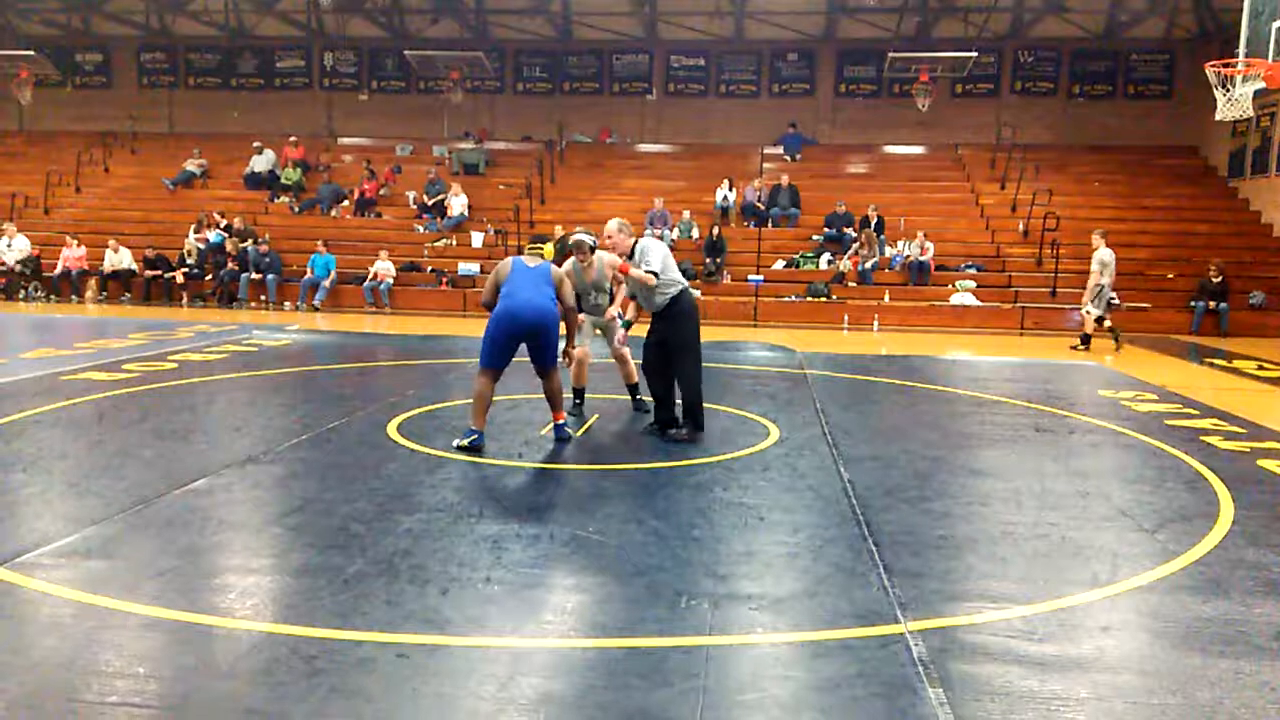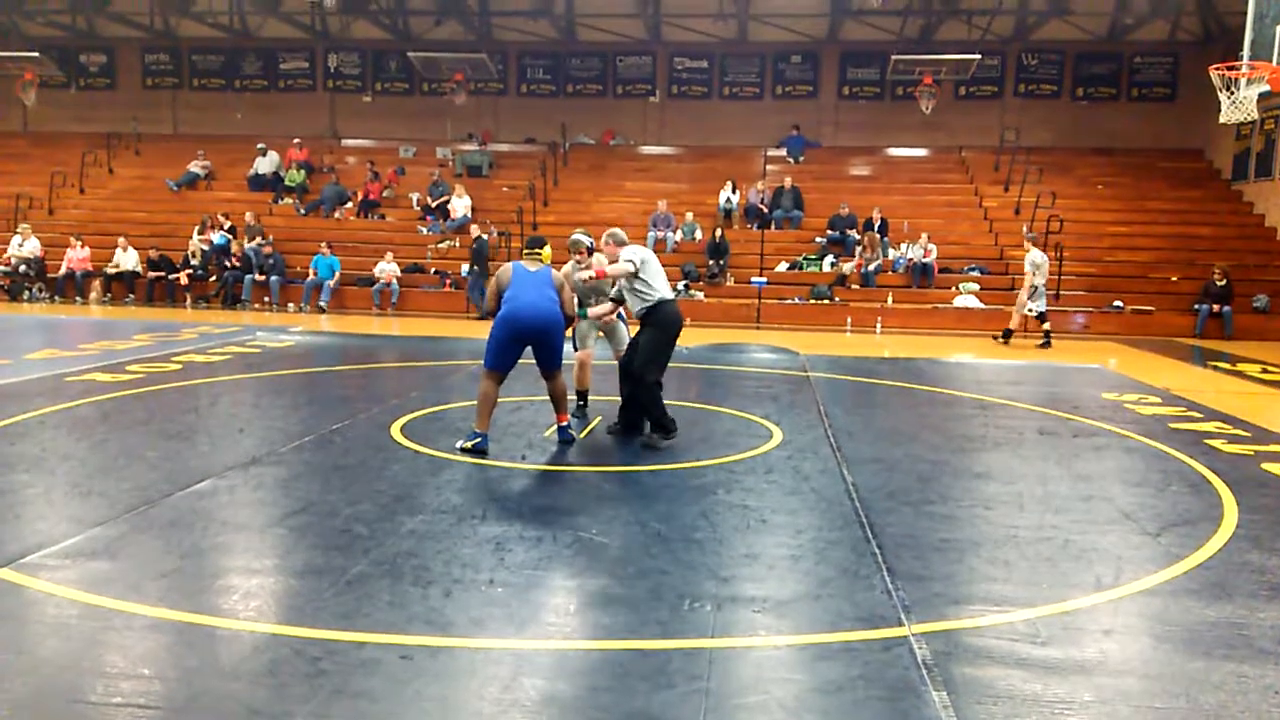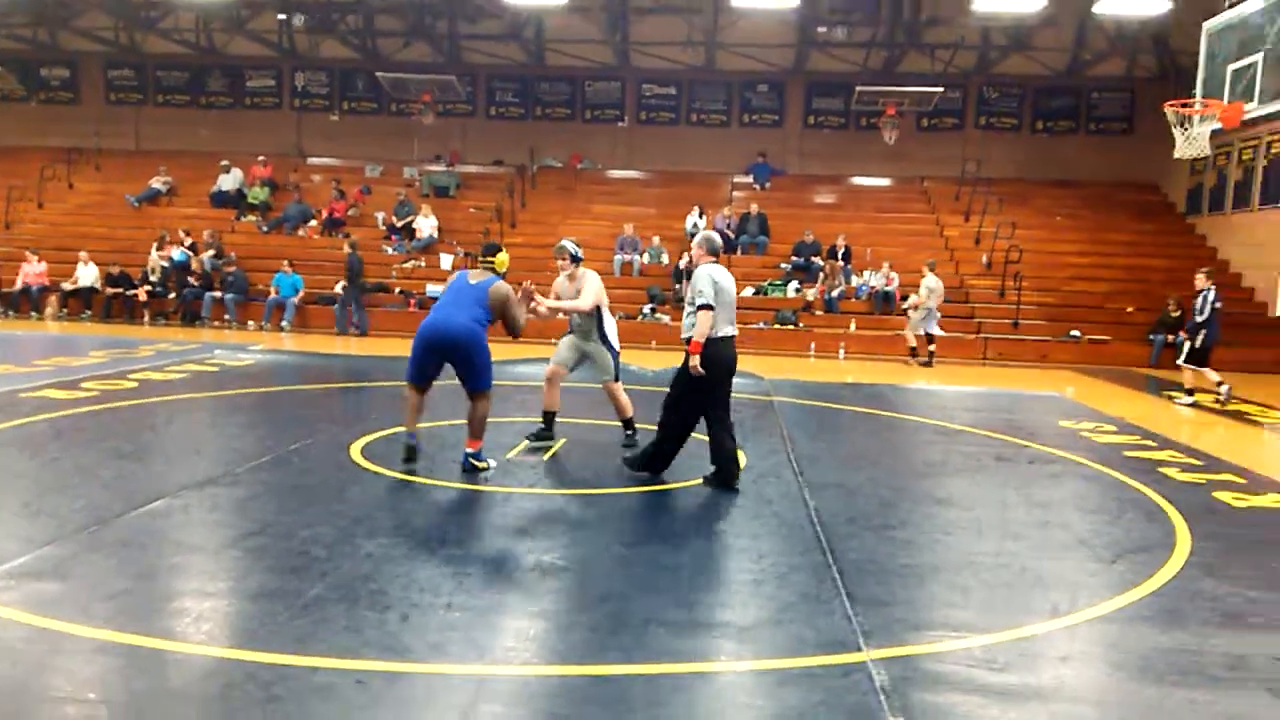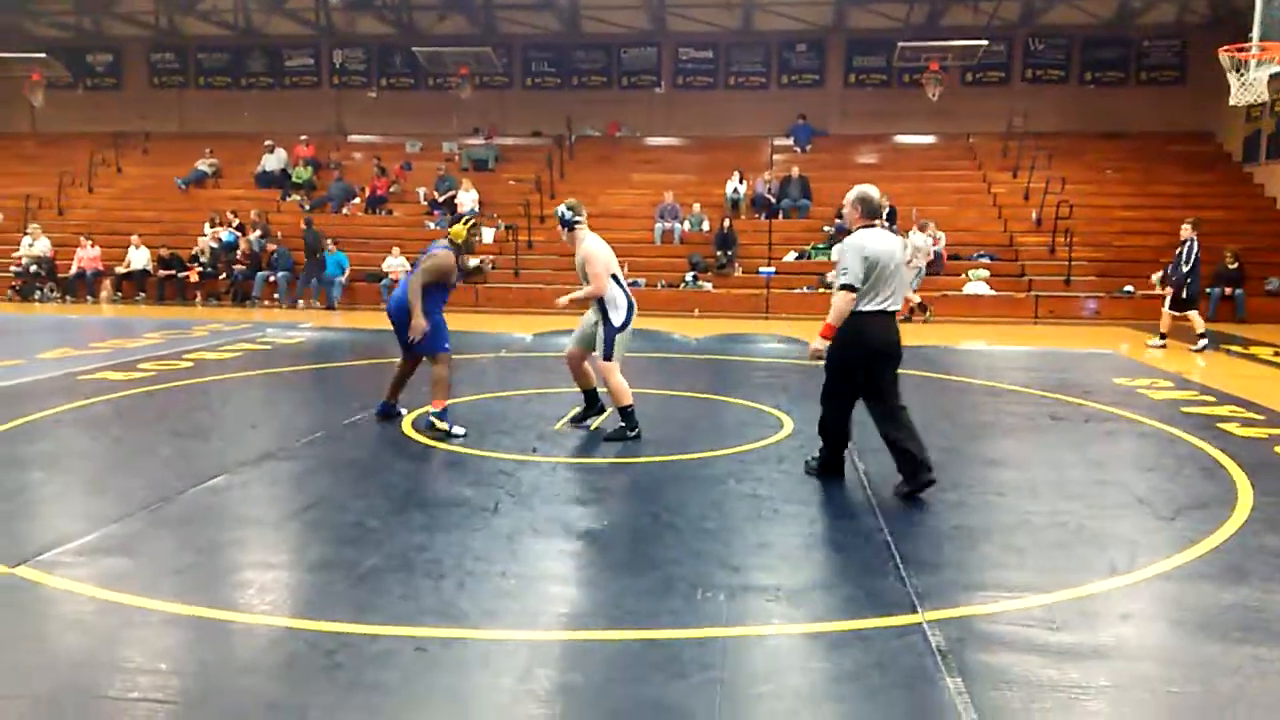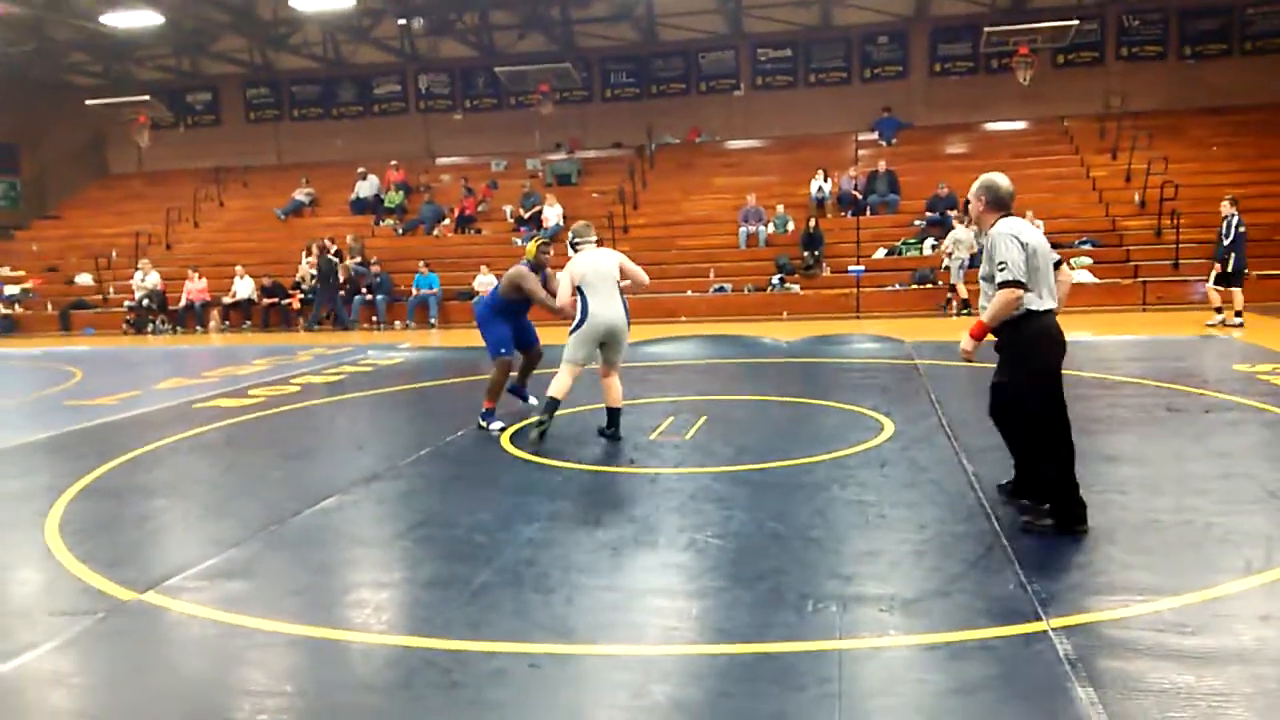
dt=1s
person 1, frame 1
left shoulder: (649, 247)
right shoulder: (625, 264)
left elbow: (650, 280)
right elbow: (636, 300)
left wrist: (624, 269)
right wrist: (625, 325)
left hip: (680, 310)
right hip: (660, 316)
left knee: (685, 369)
right knee: (653, 367)
left ankle: (692, 425)
right ankle: (665, 421)
person 1, frame 2
left shoulder: (633, 252)
right shoulder: (622, 276)
left elbow: (627, 267)
right elbow: (610, 306)
left wrist: (596, 273)
right wrist: (580, 314)
left hip: (663, 318)
right hip: (652, 320)
left knee: (644, 372)
right knee: (628, 366)
left ankle: (663, 428)
right ankle: (630, 422)
person 1, frame 3
left shoulder: (705, 273)
right shoulder: (725, 275)
left elbow: (705, 313)
left wrist: (695, 350)
right wrist: (687, 273)
left hip: (706, 352)
right hip: (726, 351)
left knee: (677, 410)
right knee: (718, 415)
left ankle: (652, 461)
right ankle: (727, 473)
person 1, frame 4
left shoulder: (855, 243)
right shoulder: (894, 241)
left elbow: (848, 294)
left wrist: (825, 334)
left hip: (858, 329)
right hip: (888, 328)
left knee: (837, 399)
right knee: (887, 403)
left ankle: (830, 464)
right ankle: (916, 470)
person 1, frame 5
left shoulder: (1002, 234)
right shoulder: (1024, 228)
left elbow: (1011, 293)
right elbow: (1062, 275)
left wrist: (975, 333)
left hip: (1027, 340)
right hip: (1040, 332)
left knee: (1042, 426)
right knee: (1004, 410)
left ankle: (1067, 512)
right ankle: (1030, 484)
person 2, frame 1
left shoulder: (506, 264)
right shoulder: (555, 271)
left elbow: (486, 300)
right elbow: (570, 306)
right wrist: (569, 344)
left hip: (508, 316)
right hip: (544, 318)
left knee: (487, 375)
right knee: (548, 373)
left ankle: (475, 434)
right ankle: (560, 426)
person 2, frame 2
left shoulder: (506, 270)
right shoulder: (555, 276)
left elbow: (489, 308)
right elbow: (569, 314)
right wrist: (557, 331)
left hip: (512, 320)
right hip: (549, 321)
left knee: (491, 378)
right knee: (553, 375)
left ankle: (479, 437)
right ankle: (564, 428)
person 2, frame 3
left shoulder: (456, 277)
right shoulder: (504, 289)
right elbow: (516, 331)
right wrist: (523, 304)
left hip: (430, 331)
right hip: (469, 337)
left knee: (416, 387)
right knee: (480, 396)
left ankle: (410, 437)
right ankle: (473, 455)
person 2, frame 4
left shoulder: (451, 251)
right shoulder: (445, 258)
left elbow: (464, 272)
right elbow: (415, 281)
left wrist: (481, 265)
right wrist: (417, 316)
left hip: (399, 304)
right hip: (418, 310)
left knee: (412, 358)
right knee: (442, 359)
left ankle: (388, 406)
right ankle: (438, 415)
person 2, frame 5
left shoulder: (544, 272)
right shoulder: (523, 273)
left elbow: (557, 293)
right elbow: (543, 301)
right wrist: (567, 313)
left hip: (514, 316)
right hip: (492, 317)
left knee: (535, 352)
right knee: (504, 363)
left ankle: (519, 386)
right ankle: (487, 414)
person 3, frame 1
left shoulder: (609, 261)
right shoulder: (567, 269)
left elbow: (622, 283)
left wrist: (615, 307)
left hip: (609, 313)
right hip: (584, 315)
left knee: (623, 354)
right knee: (580, 356)
left ankle: (636, 397)
right ankle: (578, 401)
person 3, frame 2
left shoulder: (608, 265)
right shoulder: (567, 272)
left hip: (612, 315)
right hip: (585, 318)
left knee: (625, 357)
right knee: (582, 358)
right ankle: (581, 403)
person 3, frame 3
left shoulder: (591, 278)
right shoulder: (559, 282)
left elbow: (584, 305)
right elbow: (545, 312)
left wrist: (551, 304)
right wrist: (538, 307)
left hip: (602, 339)
right hip: (575, 337)
left knee: (613, 388)
right knee: (551, 374)
left ankle: (630, 430)
right ankle: (547, 428)
person 3, frame 4
left shoulder: (590, 248)
right shoulder: (583, 246)
left elbow: (598, 289)
left wrist: (572, 296)
right wrist: (571, 297)
left hip: (616, 312)
right hip: (599, 311)
left knee: (608, 369)
right knee: (573, 356)
left ankle: (631, 426)
right ankle: (593, 405)
person 3, frame 5
left shoulder: (572, 265)
right shoulder: (614, 255)
left elbow: (562, 303)
right elbow: (643, 281)
left wrist: (575, 299)
left hip: (589, 320)
right hip: (618, 319)
left knee: (567, 371)
right knee: (610, 373)
left ankle: (545, 418)
right ankle: (613, 427)
